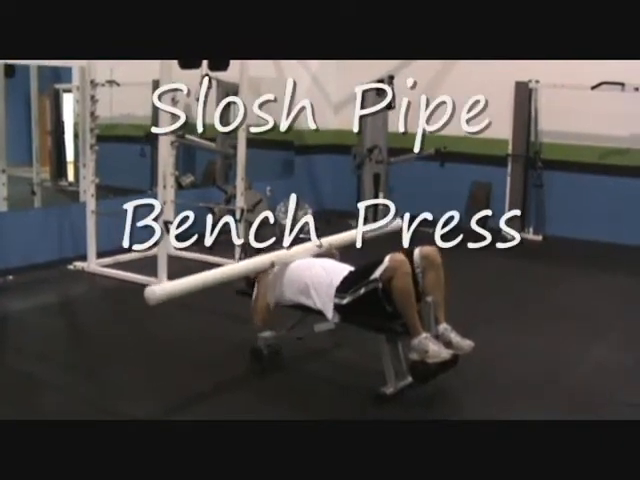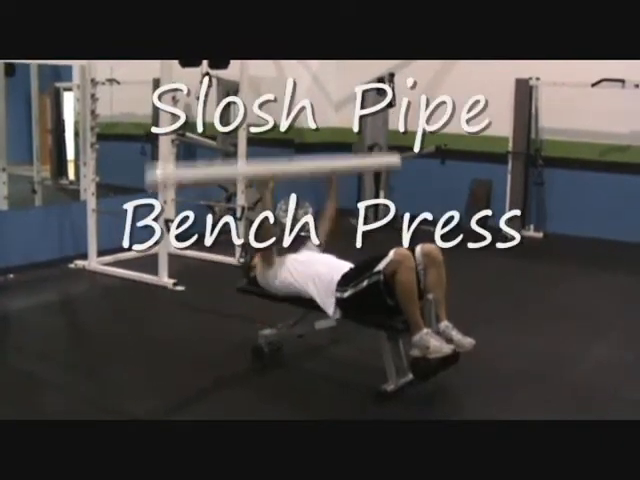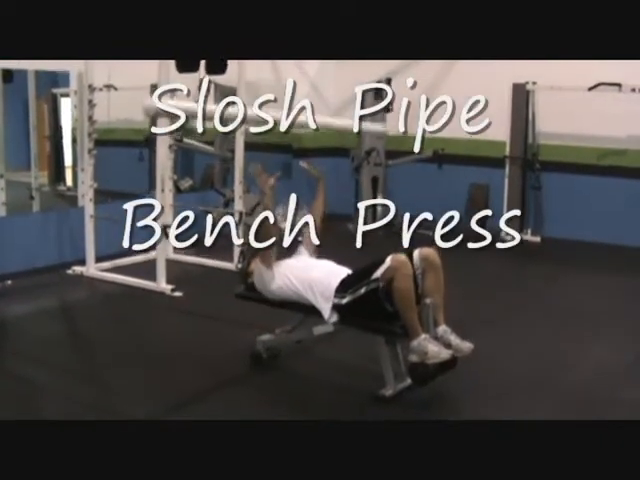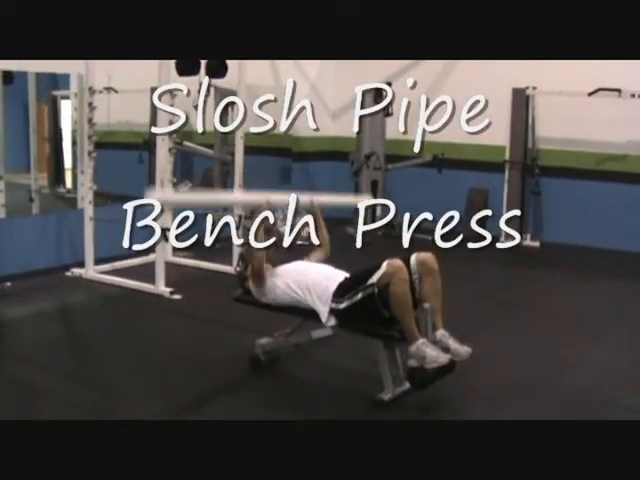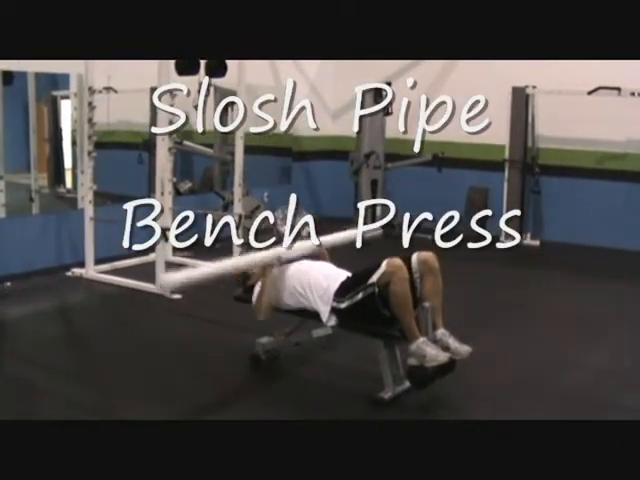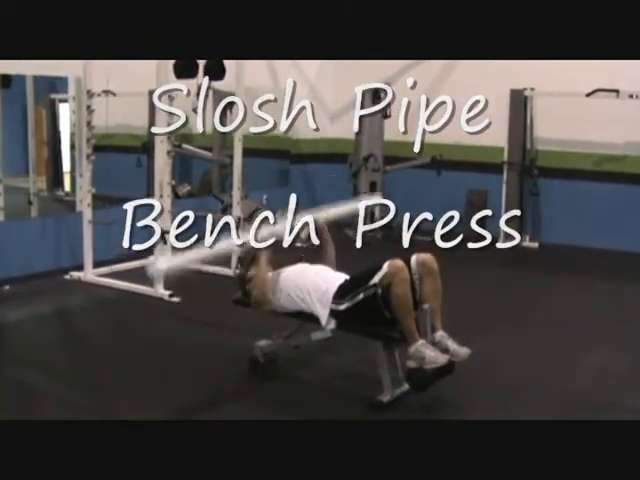
dt=0.3s
person 1, frame 1
left shoulder: (291, 266)
right shoulder: (268, 280)
right elbow: (260, 323)
left wrist: (334, 255)
right wrist: (263, 275)
left hip: (352, 281)
right hip: (341, 296)
left knee: (429, 254)
right knee: (397, 262)
left ankle: (442, 330)
right ankle: (419, 341)
person 1, frame 2
left shoulder: (301, 257)
right shoulder: (269, 274)
left elbow: (325, 225)
right elbow: (265, 243)
left wrist: (333, 185)
right wrist: (267, 200)
left hip: (354, 280)
right hip: (342, 291)
left knee: (430, 252)
right knee: (401, 258)
left ankle: (444, 328)
right ankle: (420, 339)
person 1, frame 3
left shoulder: (296, 262)
right shoulder: (267, 279)
left elbow: (315, 224)
right elbow: (266, 238)
left wrist: (320, 182)
right wrist: (268, 193)
left hip: (354, 286)
right hip: (340, 296)
left knee: (428, 256)
right knee: (399, 263)
left ankle: (441, 332)
right ankle: (418, 343)
person 1, frame 4
left shoulder: (287, 272)
right shoulder: (262, 287)
left elbow: (324, 248)
right elbow: (257, 261)
left wrist: (315, 211)
right wrist: (261, 223)
left hip: (350, 290)
right hip: (337, 300)
left knee: (426, 261)
right knee: (394, 268)
left ankle: (439, 336)
right ankle: (417, 349)
person 1, frame 5
left shoulder: (288, 270)
right shoulder: (262, 287)
right elbow: (261, 314)
left wrist: (320, 249)
right wrist: (267, 272)
left hip: (350, 285)
right hip: (339, 300)
left knee: (427, 259)
right knee: (395, 266)
left ankle: (440, 334)
right ankle: (417, 346)
person 1, frame 6
left shoulder: (286, 274)
right shoulder: (263, 287)
left elbow: (330, 266)
right elbow: (258, 297)
left wrist: (323, 231)
right wrist: (261, 254)
left hip: (348, 287)
right hip: (337, 302)
left knee: (426, 261)
right knee: (396, 268)
left ankle: (439, 337)
right ankle: (416, 349)
